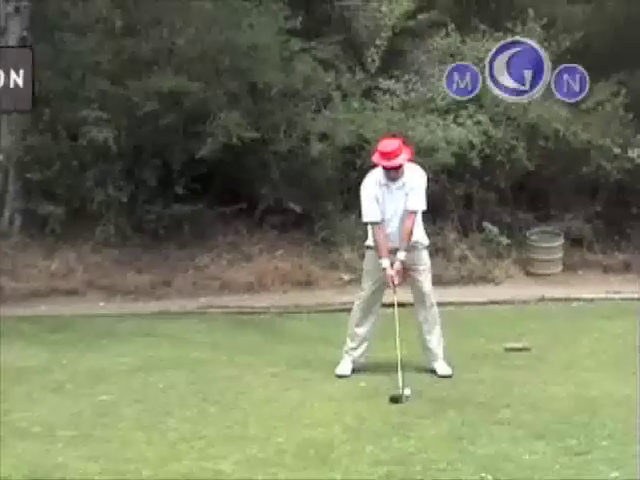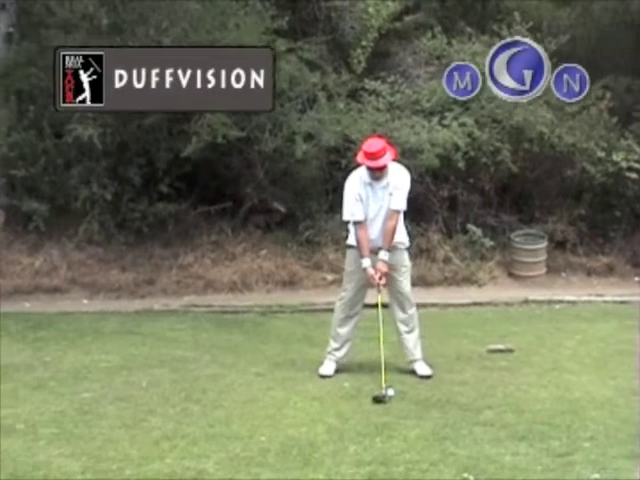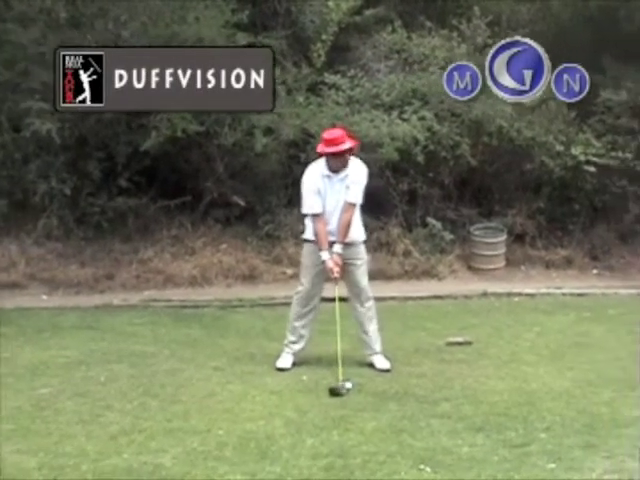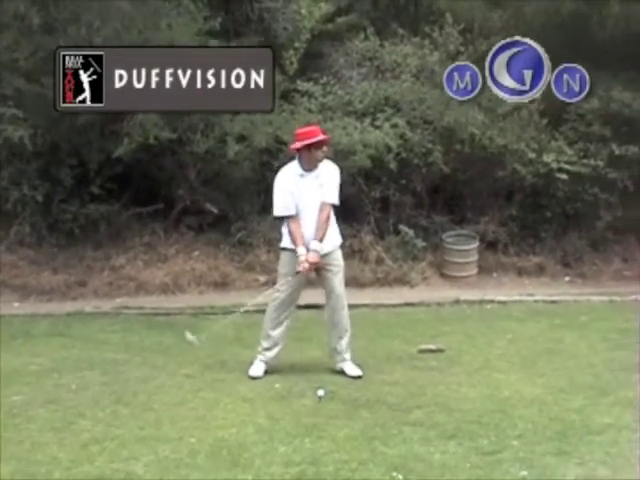
dt=1s
person 1, frame 1
left shoulder: (417, 175)
right shoulder: (370, 183)
left elbow: (410, 218)
right elbow: (376, 226)
left wrist: (401, 257)
right wrist: (385, 263)
left hip: (413, 247)
right hip: (379, 248)
left knee: (426, 299)
right knee: (366, 300)
left ankle: (437, 358)
right ankle: (350, 356)
person 1, frame 2
left shoulder: (400, 175)
right shoulder: (354, 182)
left elbow: (393, 218)
right elbow: (359, 225)
left wrist: (383, 257)
right wrist: (367, 263)
left hip: (394, 247)
right hip: (360, 248)
left knee: (404, 300)
right knee: (348, 301)
left ankle: (415, 358)
right ankle: (333, 356)
person 1, frame 3
left shoulder: (358, 169)
right shoulder: (312, 175)
left elbow: (348, 211)
right elbow: (318, 219)
left wrist: (338, 250)
right wrist: (325, 256)
left hip: (351, 241)
right hip: (317, 241)
left knee: (363, 294)
right knee: (305, 294)
left ankle: (374, 351)
right ankle: (290, 350)
person 1, frame 4
left shoulder: (331, 170)
right shoulder: (285, 177)
left elbow: (326, 211)
right elbow: (291, 220)
left wrist: (316, 248)
right wrist: (302, 252)
left hip: (328, 248)
right hip: (294, 249)
left knee: (338, 301)
right knee: (281, 302)
left ankle: (343, 358)
right ankle: (263, 357)
